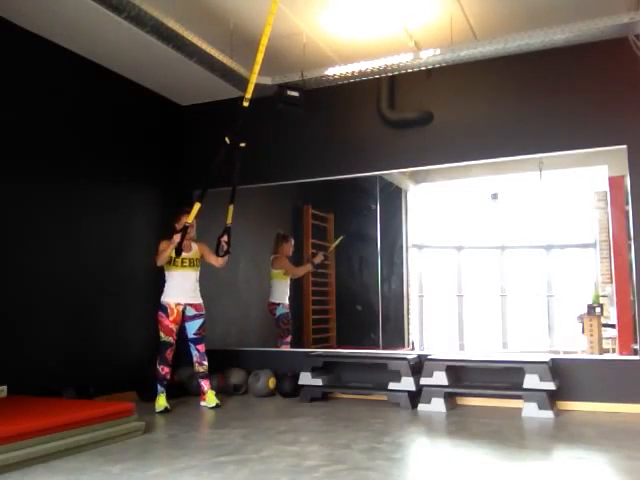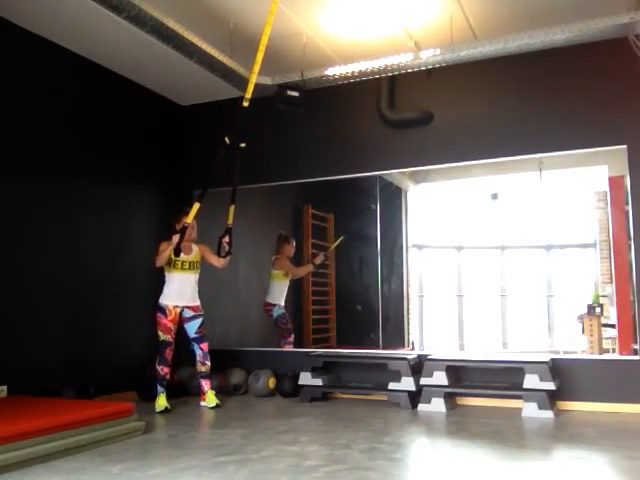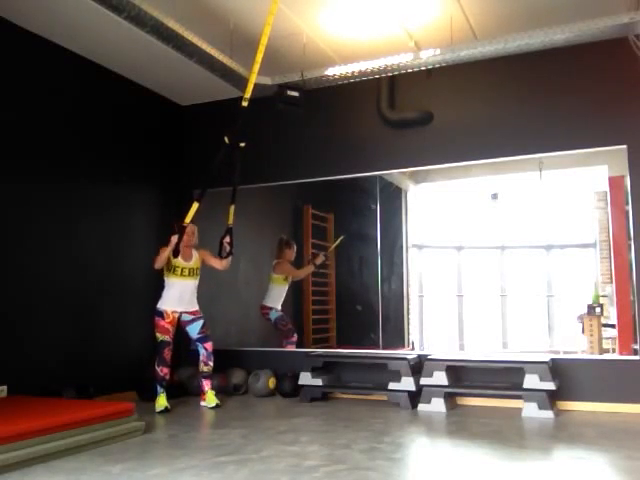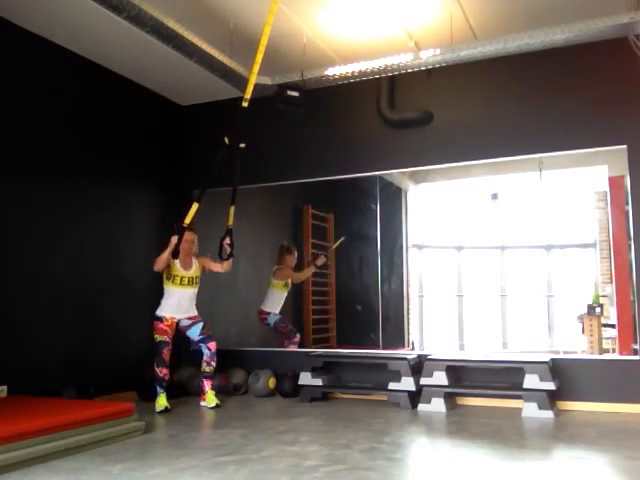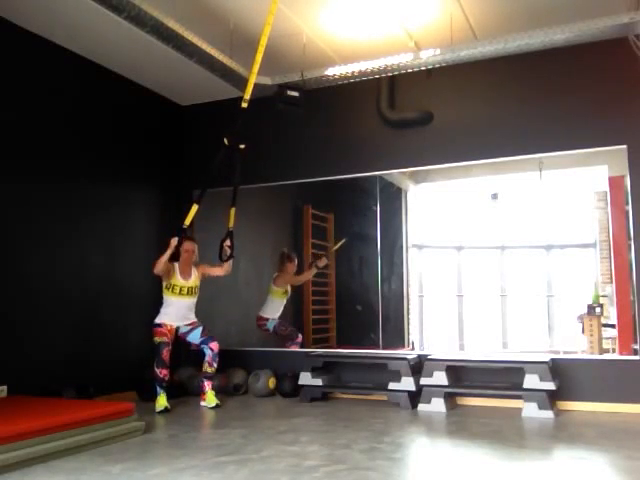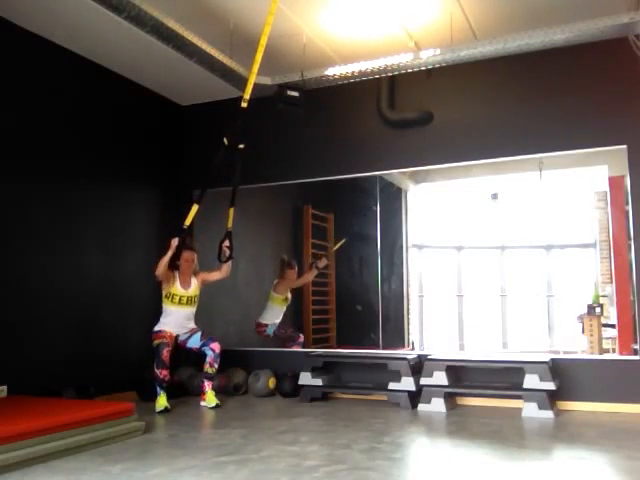
dt=0.1s
person 1, frame 1
left shoulder: (200, 247)
right shoulder: (167, 244)
left elbow: (219, 263)
right elbow: (159, 262)
left wrist: (225, 247)
right wrist: (174, 244)
left hip: (194, 304)
right hip: (170, 303)
left knee: (198, 346)
right knee: (167, 347)
left ankle: (207, 393)
right ankle: (161, 395)
person 1, frame 2
left shoulder: (200, 249)
right shoulder: (167, 245)
left elbow: (221, 263)
right elbow: (158, 262)
left wrist: (226, 248)
right wrist: (173, 245)
left hip: (192, 305)
right hip: (169, 305)
left knee: (201, 346)
right knee: (166, 347)
left ankle: (207, 393)
right ankle: (161, 395)
person 1, frame 3
left shoulder: (200, 254)
right shoulder: (168, 252)
left elbow: (223, 265)
right elbow: (157, 265)
left wrist: (228, 250)
right wrist: (171, 246)
left hip: (191, 310)
right hip: (166, 310)
left knee: (206, 345)
right knee: (164, 349)
left ankle: (207, 393)
right ankle: (161, 396)
person 1, frame 4
left shoulder: (200, 262)
right shoulder: (169, 259)
left elbow: (224, 268)
right elbow: (156, 267)
left wrist: (229, 251)
right wrist: (170, 248)
left hip: (189, 316)
right hip: (166, 316)
left knee: (209, 346)
right knee: (163, 349)
left ankle: (207, 393)
right ankle: (161, 396)
person 1, frame 5
left shoulder: (199, 270)
right shoulder: (169, 270)
left elbow: (224, 271)
right elbow: (156, 270)
left wrist: (229, 253)
right wrist: (170, 249)
left hip: (189, 323)
right hip: (165, 323)
left knee: (212, 346)
right knee: (163, 351)
left ankle: (207, 394)
right ankle: (161, 396)
person 1, frame 6
left shoulder: (199, 279)
right shoulder: (169, 277)
left elbow: (223, 273)
right elbow: (158, 273)
left wrist: (228, 254)
right wrist: (171, 251)
left hip: (188, 330)
right hip: (164, 330)
left knee: (214, 347)
right knee: (163, 351)
left ankle: (207, 394)
right ankle: (161, 396)
